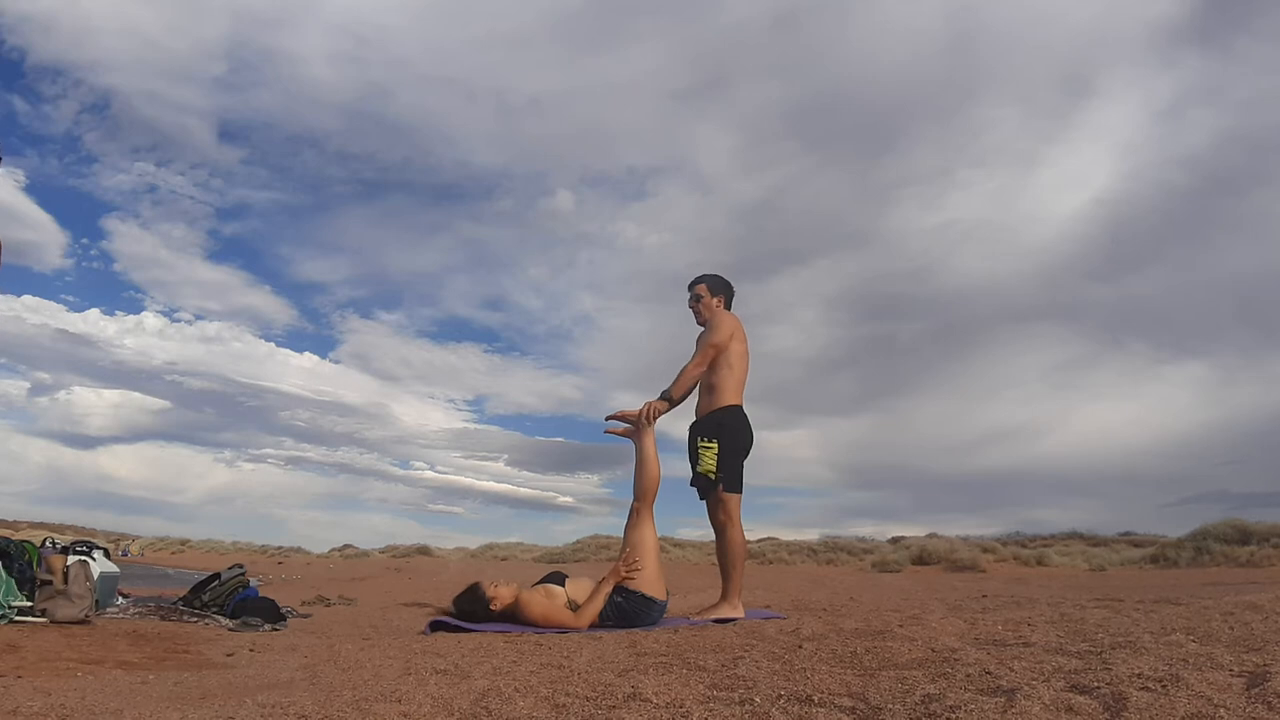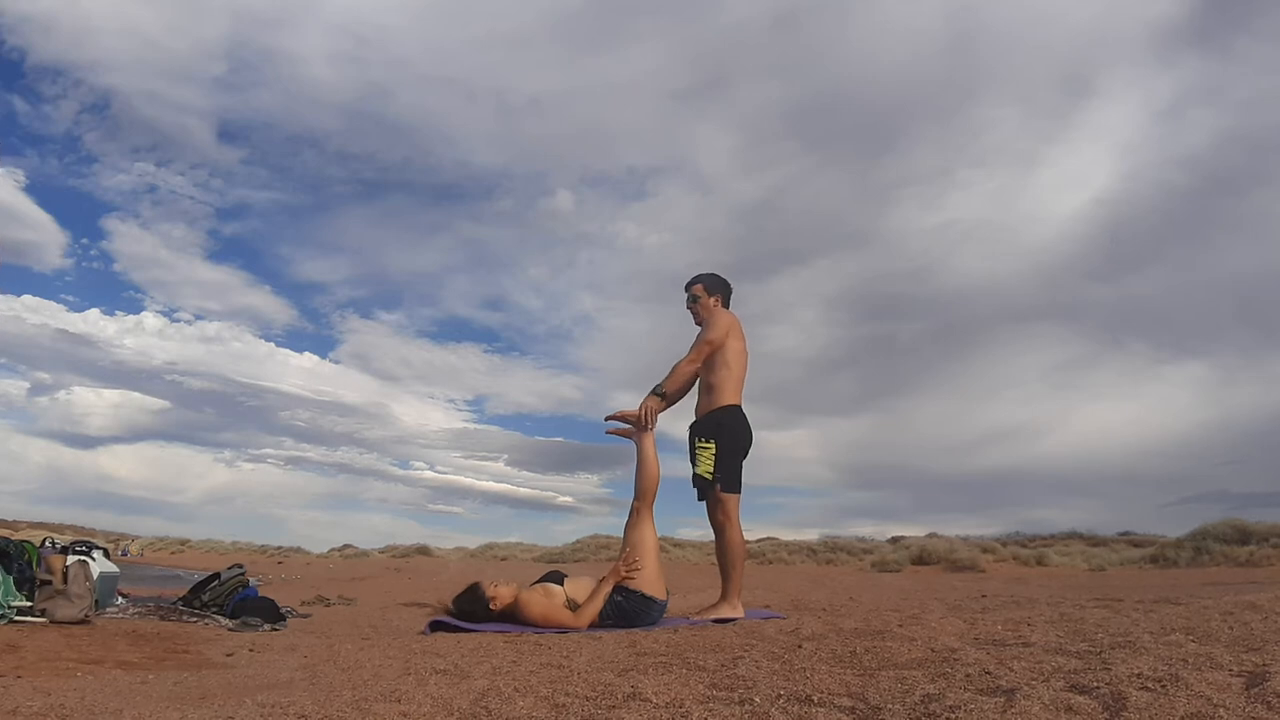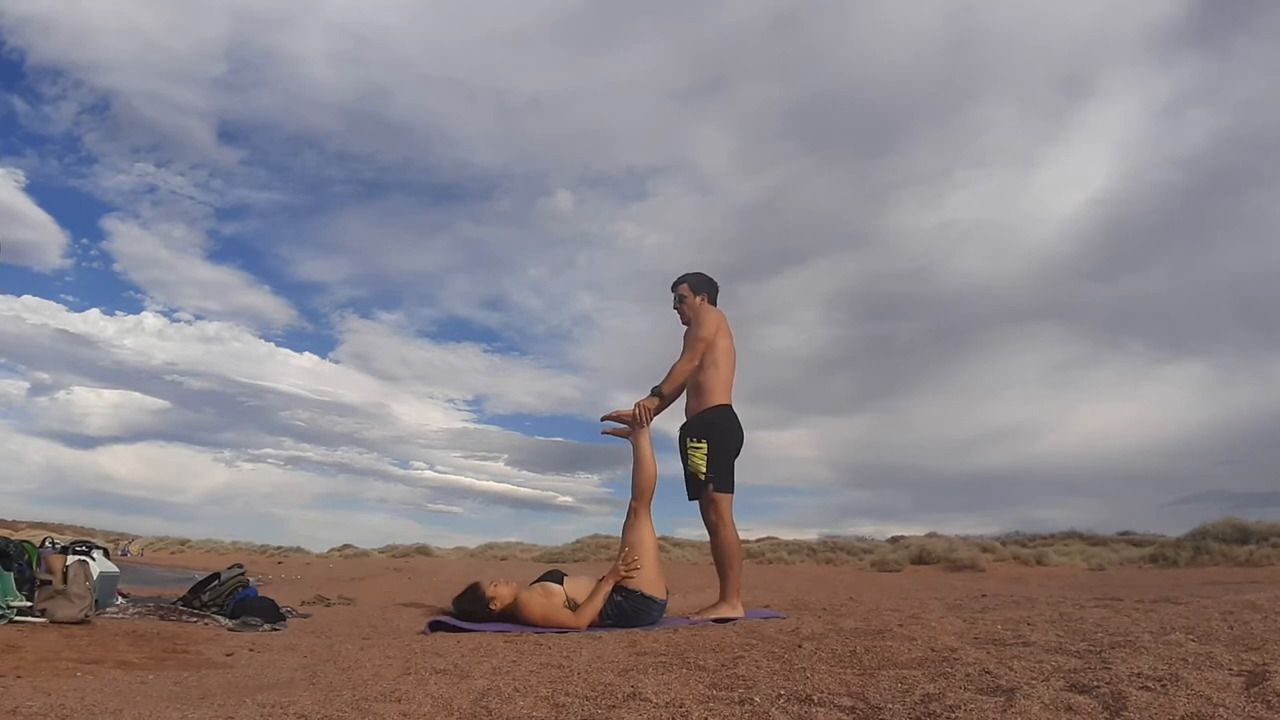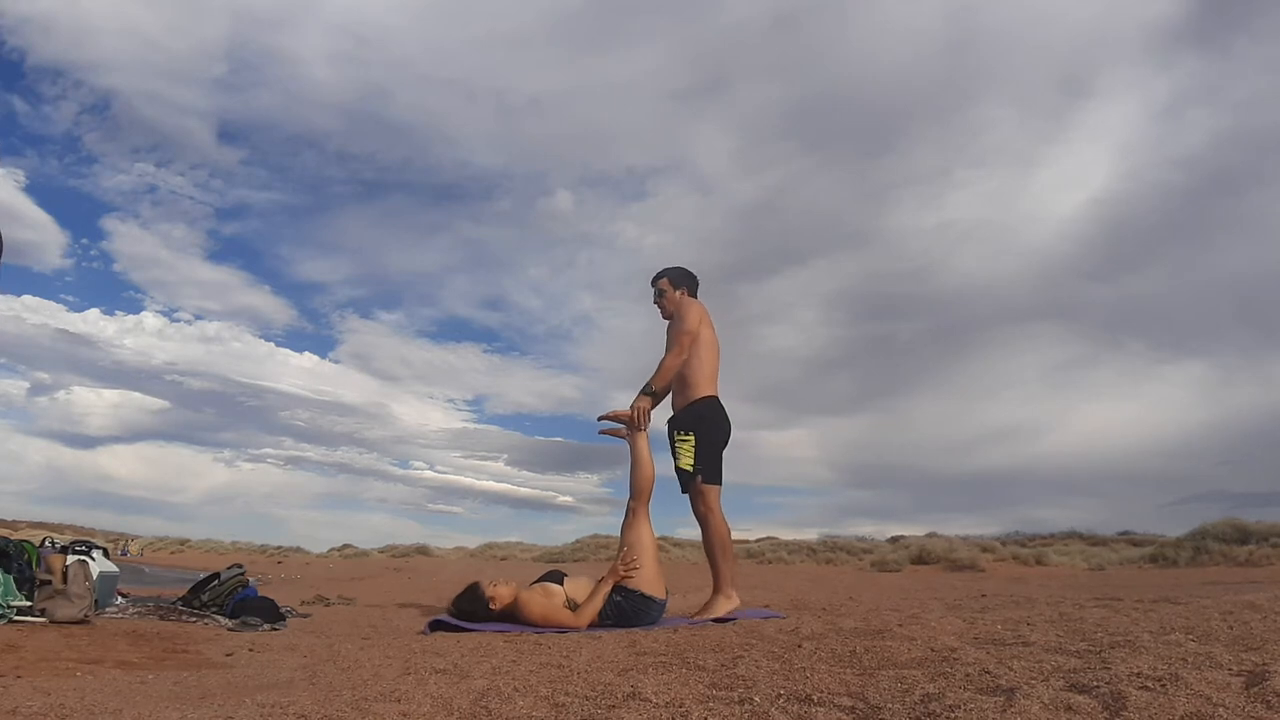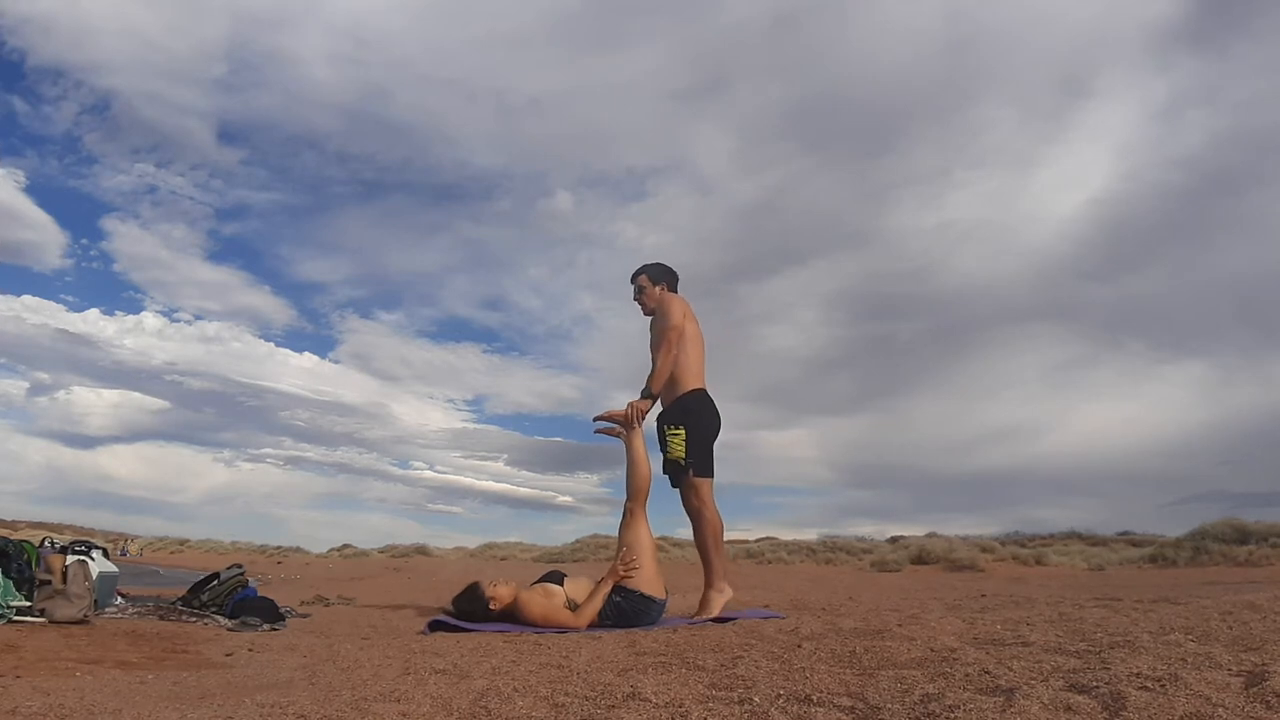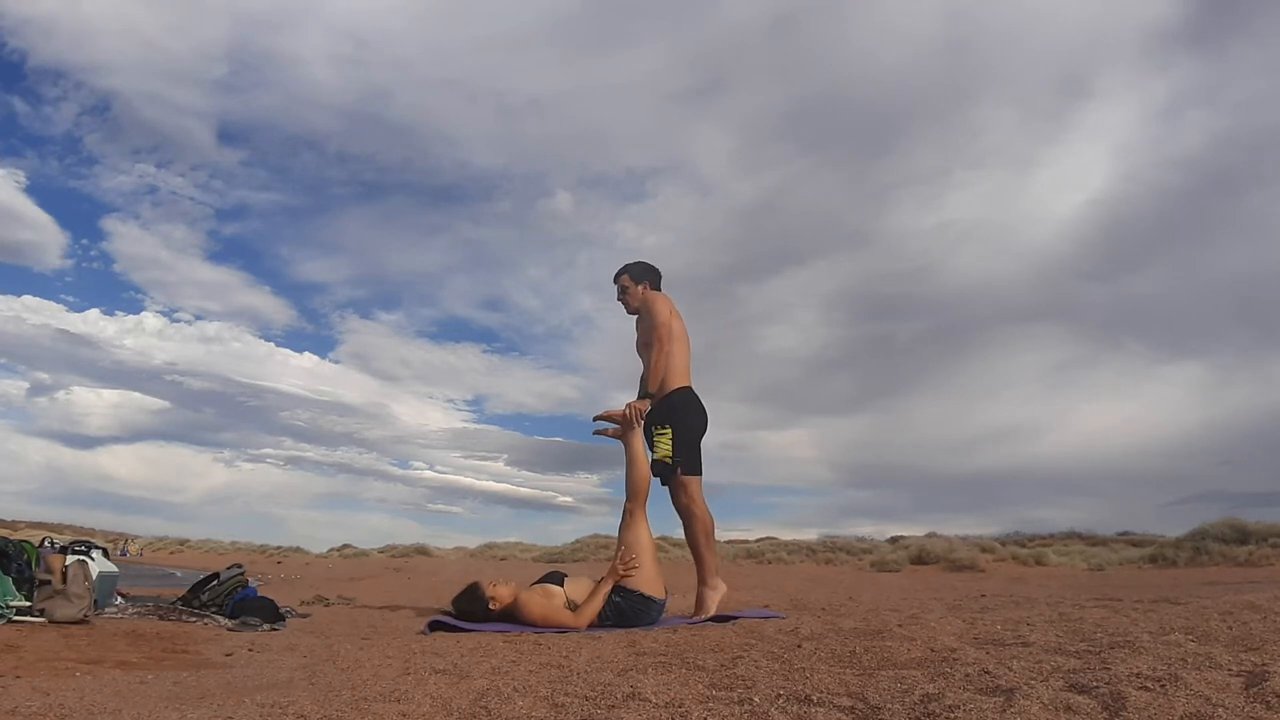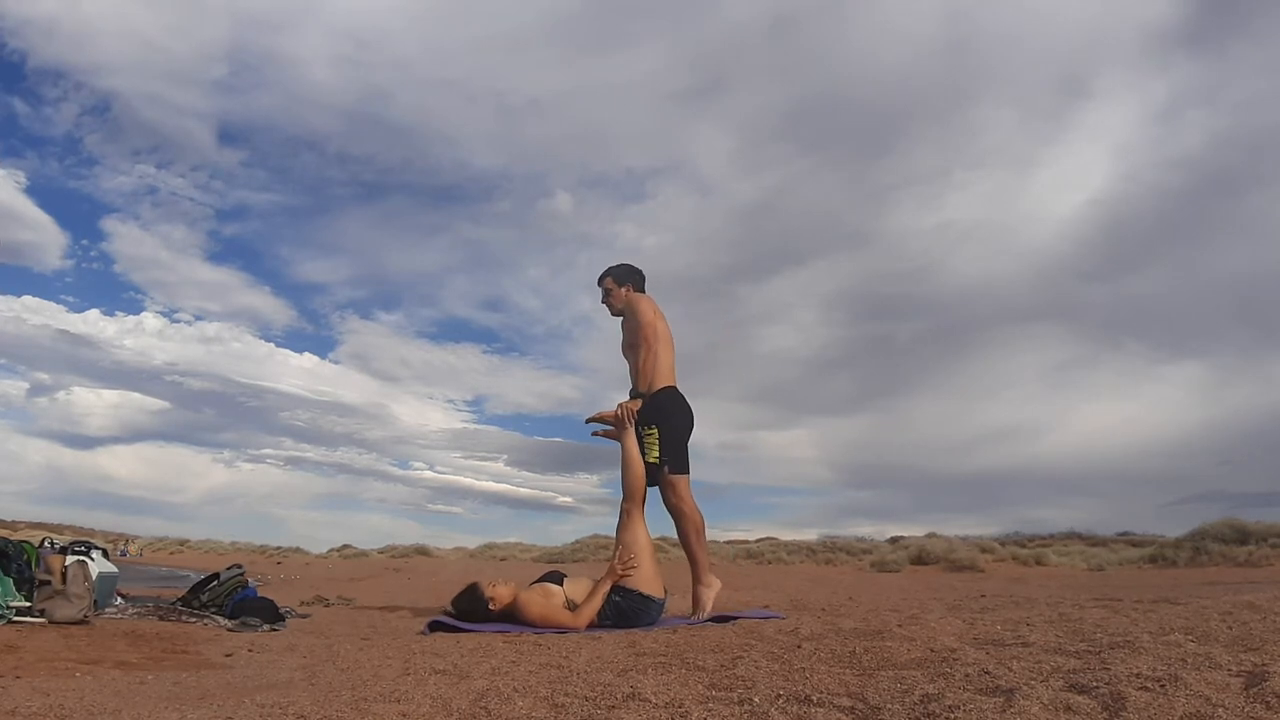
dt=0.4s
person 1, frame 1
left shoulder: (724, 322)
right shoulder: (711, 337)
left elbow: (697, 366)
right elbow: (691, 384)
left wrist: (663, 399)
right wrist: (654, 410)
left hip: (724, 426)
right hip: (715, 429)
left knee: (726, 516)
right knee: (721, 518)
left ankle: (732, 601)
right ankle: (729, 600)
person 1, frame 2
left shoulder: (723, 319)
right shoulder: (712, 335)
left elbow: (691, 363)
right elbow: (687, 382)
left wrist: (655, 395)
right wrist: (652, 410)
left hip: (723, 425)
right hip: (714, 428)
left knee: (725, 516)
right knee: (720, 518)
left ankle: (731, 601)
right ankle: (728, 600)
person 1, frame 3
left shoulder: (709, 316)
right shoulder: (699, 333)
left elbow: (689, 361)
right elbow: (679, 387)
left wrist: (654, 397)
right wrist: (646, 412)
left hip: (713, 424)
right hip: (707, 427)
left knee: (718, 514)
right knee: (713, 516)
left ankle: (730, 601)
right ankle: (727, 599)
person 1, frame 4
left shoulder: (690, 309)
right shoulder: (682, 325)
left elbow: (676, 357)
right elbow: (673, 380)
left wrist: (645, 394)
right wrist: (643, 410)
left hip: (701, 417)
right hip: (693, 420)
left knee: (707, 505)
right knee: (704, 509)
left ankle: (725, 591)
right ankle: (722, 592)
person 1, frame 5
left shoulder: (672, 303)
right shoulder: (664, 322)
left elbow: (667, 354)
right elbow: (664, 369)
left wrist: (646, 398)
right wrist: (638, 412)
left hip: (690, 410)
right hip: (683, 415)
left knee: (699, 499)
right knee: (694, 503)
left ankle: (717, 584)
right ankle: (715, 585)
person 1, frame 6
left shoulder: (656, 302)
right shoulder: (648, 320)
left elbow: (660, 349)
left wrist: (644, 398)
right wrist: (641, 410)
left hip: (677, 408)
right hip: (671, 412)
left knee: (688, 497)
right knee: (684, 500)
left ankle: (710, 580)
right ankle: (708, 581)
person 1, frame 7
left shoulder: (639, 304)
right shoulder: (636, 322)
left elbow: (648, 348)
left wrist: (635, 398)
right wrist: (628, 415)
left hip: (663, 408)
right hip: (657, 412)
left knee: (677, 496)
right knee: (675, 498)
left ankle: (704, 578)
right ankle: (701, 578)
person 2, frame 1
left shoulder: (526, 600)
right shoulder: (524, 603)
right elbow: (578, 621)
right wrist: (610, 580)
left hip: (630, 601)
right hip: (637, 602)
right knee: (641, 508)
left ankle: (641, 438)
right ankle: (645, 432)
person 2, frame 2
left shoulder: (525, 600)
right shoulder: (525, 603)
right elbow: (578, 621)
right wrist: (610, 579)
left hip: (633, 602)
right hip: (637, 602)
right knee: (641, 508)
left ankle: (642, 438)
right ankle: (644, 434)
person 2, frame 3
left shoulder: (527, 599)
right shoulder: (524, 602)
right elbow: (578, 620)
right wrist: (609, 580)
left hip: (631, 602)
right hip: (636, 602)
right knee: (638, 507)
left ankle: (637, 437)
right ankle: (640, 433)
person 2, frame 4
left shoulder: (526, 599)
right shoulder: (524, 603)
right elbow: (577, 621)
right wrist: (609, 580)
left hip: (629, 601)
right hip: (637, 602)
right knee: (637, 508)
left ankle: (635, 437)
right ankle: (638, 433)
person 2, frame 5
left shoulder: (526, 599)
right shoulder: (524, 602)
right elbow: (577, 621)
right wrist: (609, 580)
left hip: (630, 602)
right hip: (636, 603)
right knee: (634, 508)
left ankle: (630, 438)
right ankle: (633, 431)
person 2, frame 6
left shoulder: (526, 599)
right shoulder: (523, 603)
right elbow: (577, 621)
right wrist: (609, 579)
left hip: (629, 602)
right hip: (637, 603)
right knee: (634, 508)
left ankle: (629, 437)
right ankle: (633, 430)
person 2, frame 7
left shoulder: (525, 600)
right shoulder: (523, 603)
right elbow: (577, 621)
right wrist: (608, 579)
left hip: (630, 602)
right hip: (635, 603)
right knee: (630, 508)
left ankle: (626, 436)
right ankle: (626, 431)
